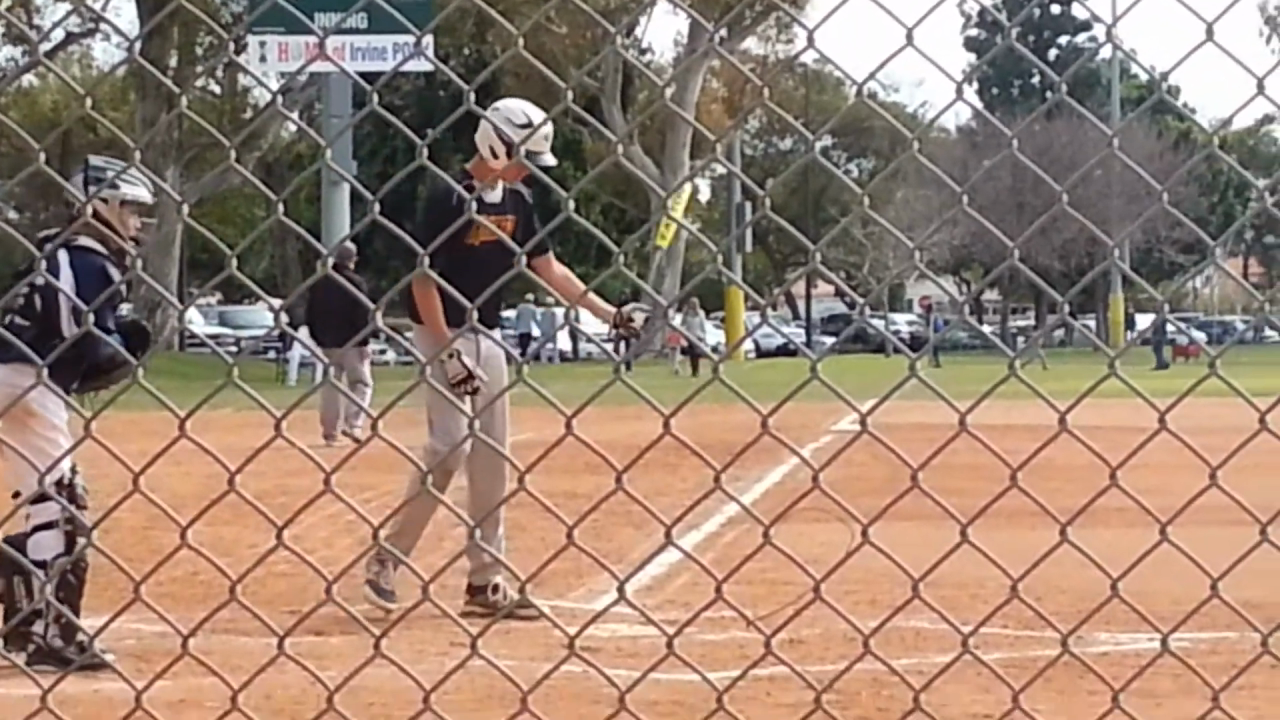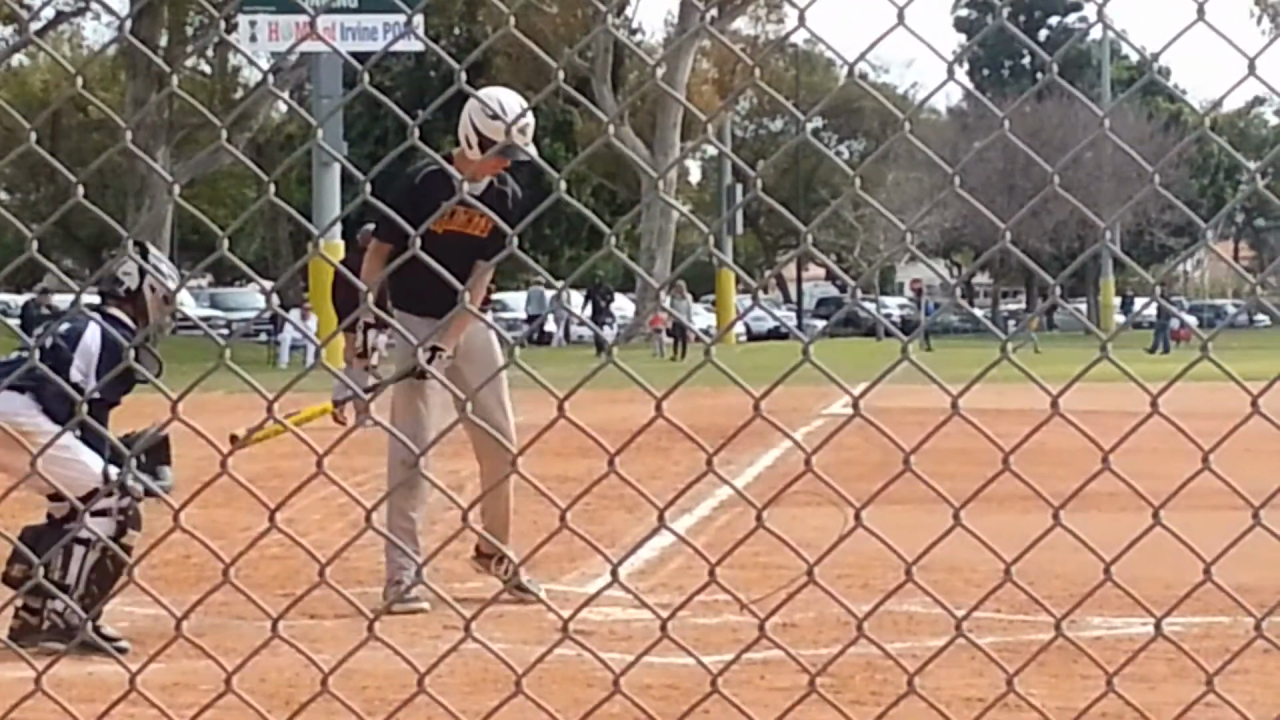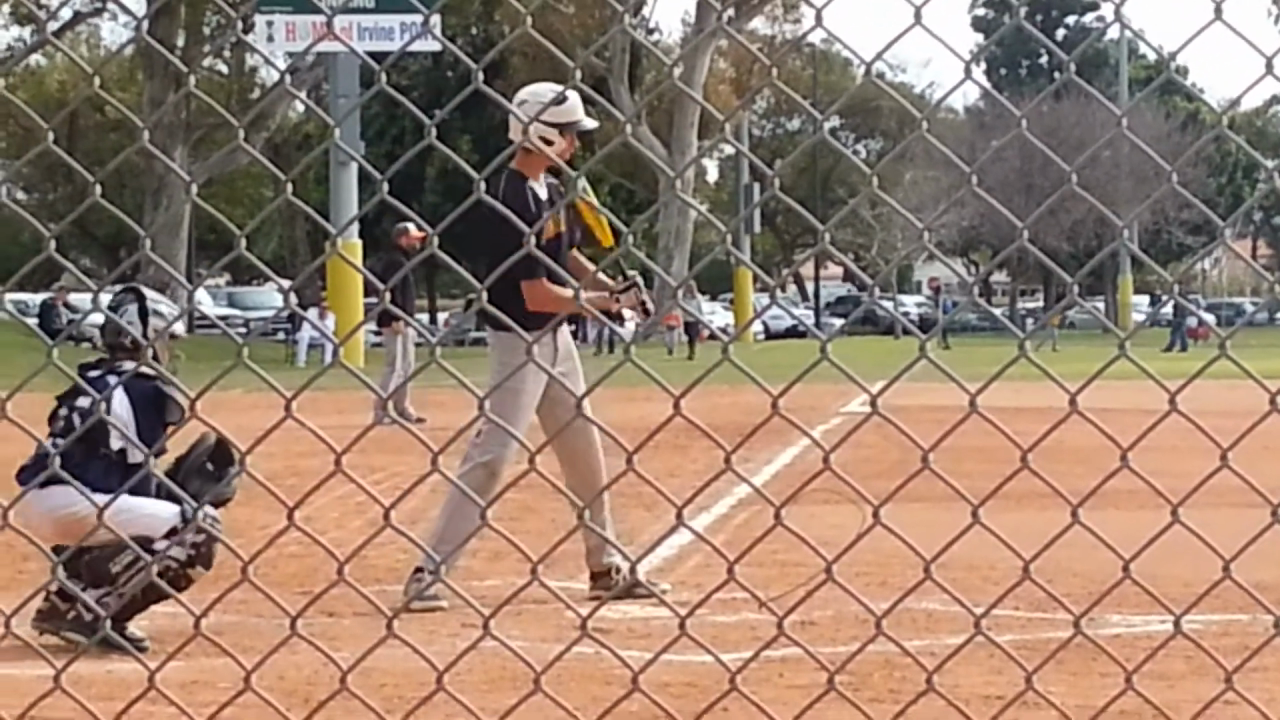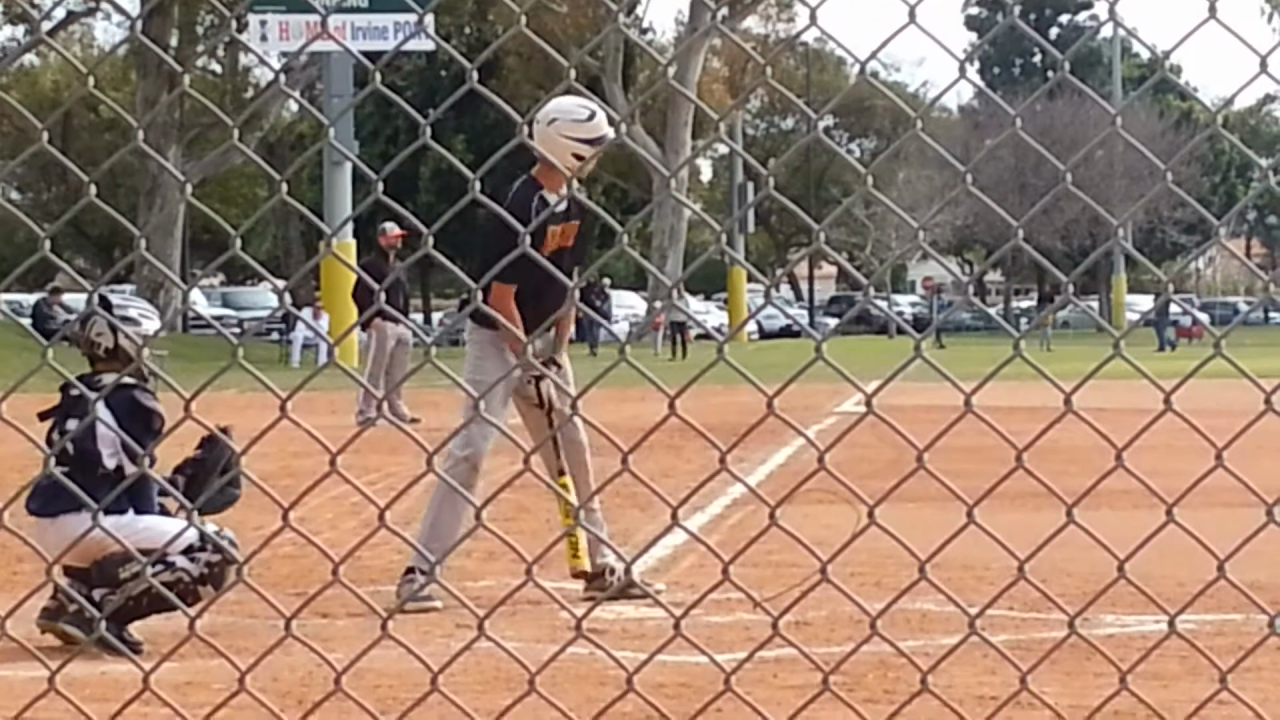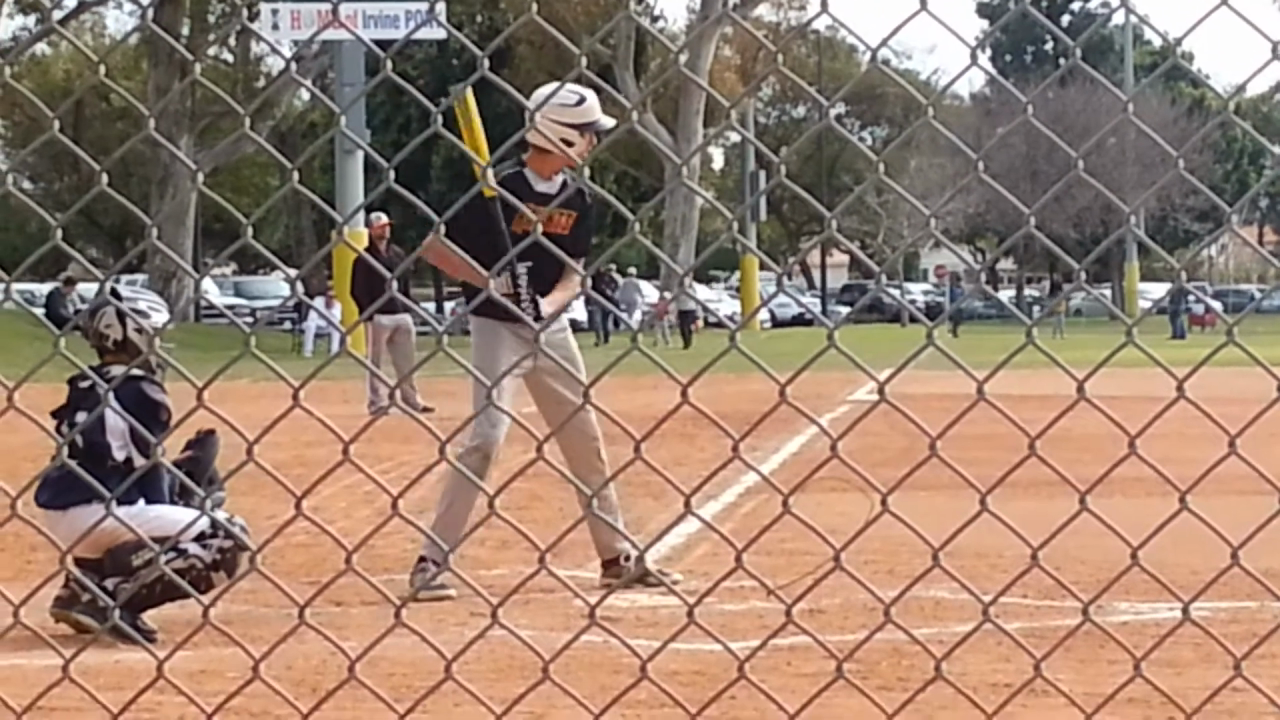
dt=0.7s
person 1, frame 1
left shoulder: (517, 201)
right shoulder: (448, 198)
left elbow: (547, 267)
right elbow: (422, 280)
left wrist: (609, 313)
right wrist: (449, 351)
left hip: (488, 337)
right hip: (443, 337)
left knee: (492, 458)
right knee: (448, 446)
left ankle: (486, 583)
right ankle: (386, 560)
person 1, frame 2
left shoulder: (507, 198)
right shoulder: (421, 183)
left elbow: (481, 277)
right elbow: (378, 252)
left wrist: (447, 345)
left hip: (469, 327)
right hip: (415, 324)
left knee: (500, 442)
right knee: (413, 449)
left ankle: (493, 549)
right ankle: (401, 573)
person 1, frame 3
left shoulder: (551, 190)
right shoulder: (509, 200)
right elbow: (537, 295)
left wrist: (610, 284)
right wrist: (606, 300)
left hip: (555, 338)
right hip: (517, 341)
left knee: (585, 452)
right knee: (491, 456)
left ankle: (607, 567)
right ankle: (428, 571)
person 1, frame 4
left shoulder: (571, 204)
right shoulder: (523, 206)
left elbow: (566, 282)
right elbow: (500, 298)
left wrist: (559, 354)
right wrist: (529, 364)
left hip: (542, 340)
right hip: (496, 339)
left knee: (572, 449)
right knee: (470, 451)
left ankle: (601, 567)
right ankle: (419, 571)
person 1, frame 5
left shoulder: (575, 193)
right shoulder: (499, 187)
left elbow: (572, 273)
right elbow: (434, 248)
left wrist: (548, 306)
right wrist: (491, 283)
left hip: (551, 329)
right hip: (499, 329)
left knee: (585, 439)
right knee: (484, 440)
left ankle: (619, 557)
right ankle: (431, 561)
person 2, frame 1
left shoulder: (56, 252)
right shoulder: (90, 265)
right elbow: (85, 348)
left wrist: (107, 350)
right wrist: (121, 353)
left knee: (46, 505)
right knee: (56, 508)
right ankle: (50, 639)
person 2, frame 2
left shoulder: (89, 323)
right shoulder: (114, 335)
right elbow: (85, 413)
left wrist: (113, 464)
right wrist: (119, 476)
left knee: (81, 498)
right knee: (113, 500)
left ankle: (36, 611)
right ankle: (64, 620)
person 2, frame 3
left shoulder: (93, 380)
right shoulder: (142, 389)
right elbow: (139, 479)
left wrist: (177, 482)
left hip: (41, 501)
right hip: (66, 502)
right knee: (200, 528)
left ankle: (66, 597)
right ankle: (93, 610)
person 2, frame 4
left shoulder: (81, 394)
right shoulder: (128, 399)
right elbow: (137, 482)
left wrist: (179, 482)
right wrist: (158, 540)
left hip: (55, 523)
right hip: (81, 523)
right knee: (218, 550)
left ankle: (73, 597)
right ankle: (98, 609)
person 2, frame 5
left shoulder: (88, 386)
right shoulder: (138, 391)
right elbow: (149, 475)
left wrist: (180, 473)
left hip: (65, 514)
right hip: (93, 514)
right knee: (228, 537)
left ankle: (84, 585)
right ankle: (112, 595)
person 3, frame 1
left shoulder: (319, 283)
right shoulder: (356, 282)
left elbow: (310, 316)
right elbow: (363, 315)
left wrist: (318, 340)
right wrist: (365, 342)
left hip: (327, 345)
right hip: (352, 344)
left knee: (330, 388)
right knee: (361, 385)
left ankle: (330, 433)
right ankle: (352, 426)
person 3, frame 2
left shoulder: (344, 263)
left elbow: (335, 294)
right elbow: (380, 299)
left wrist: (343, 318)
right wrist: (385, 323)
left hip: (348, 325)
right hip: (369, 325)
left knee: (351, 366)
right knee: (364, 371)
left ankle: (338, 400)
right ankle: (362, 413)
person 3, frame 3
left shoulder: (403, 261)
right shoulder: (396, 261)
right elbow: (389, 292)
right wrist: (396, 319)
left hip: (404, 322)
right hip: (396, 322)
left knee: (406, 367)
right knee: (396, 366)
left ankle: (403, 409)
right ankle: (381, 411)
person 3, frame 4
left shoulder: (398, 265)
right shoulder: (371, 264)
right elbow: (359, 294)
left wrist: (407, 321)
right wrist: (371, 317)
left hip: (400, 325)
right hip: (382, 325)
left knee: (398, 372)
right knee: (375, 370)
left ankle: (397, 409)
right ankle: (366, 413)
person 3, frame 5
left shoulder: (398, 253)
right shoulder: (365, 257)
right elbow: (357, 290)
left wrist: (409, 311)
right wrist: (368, 313)
left hip: (401, 314)
right hip: (378, 316)
left knee: (406, 360)
right knee: (375, 361)
left ankle: (411, 399)
right ankle: (378, 402)
